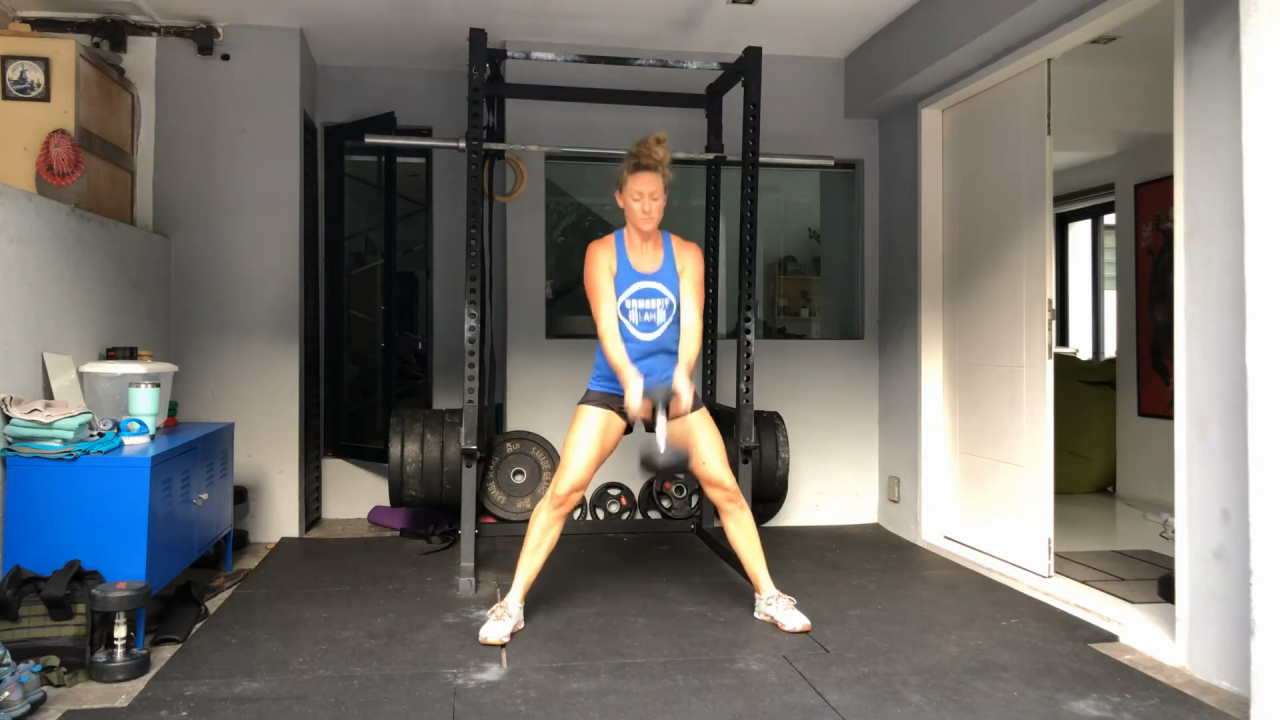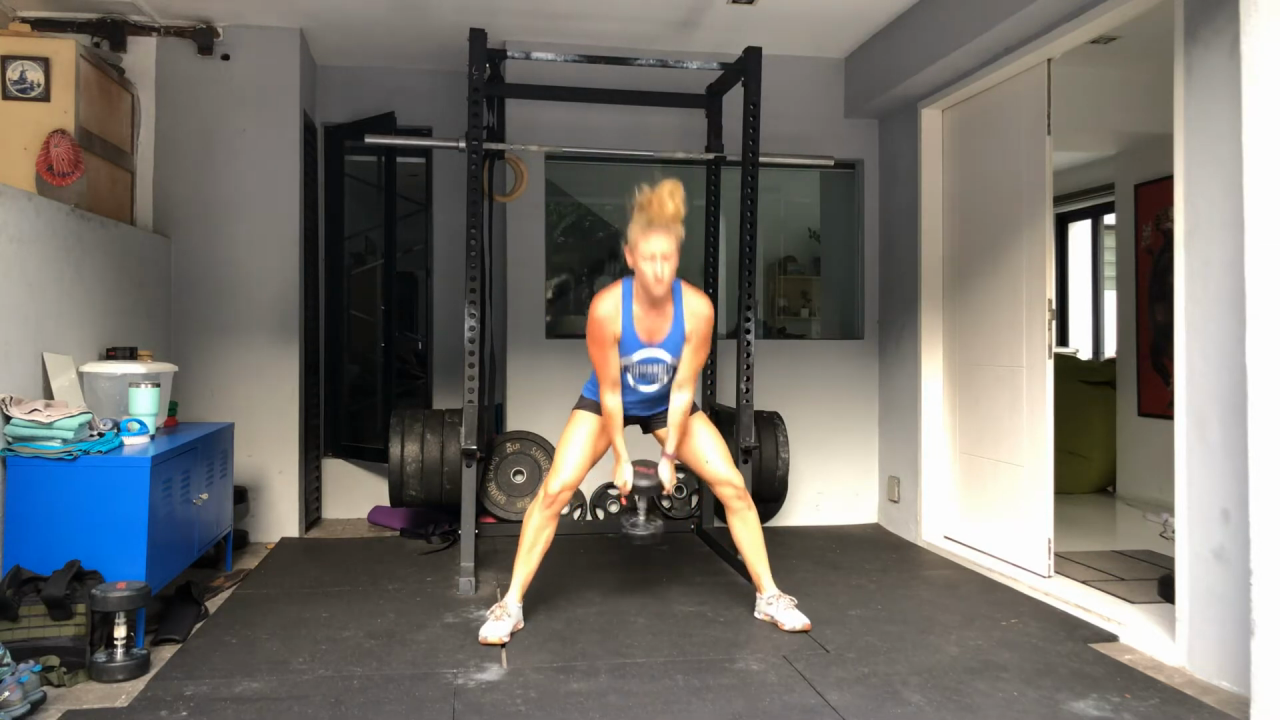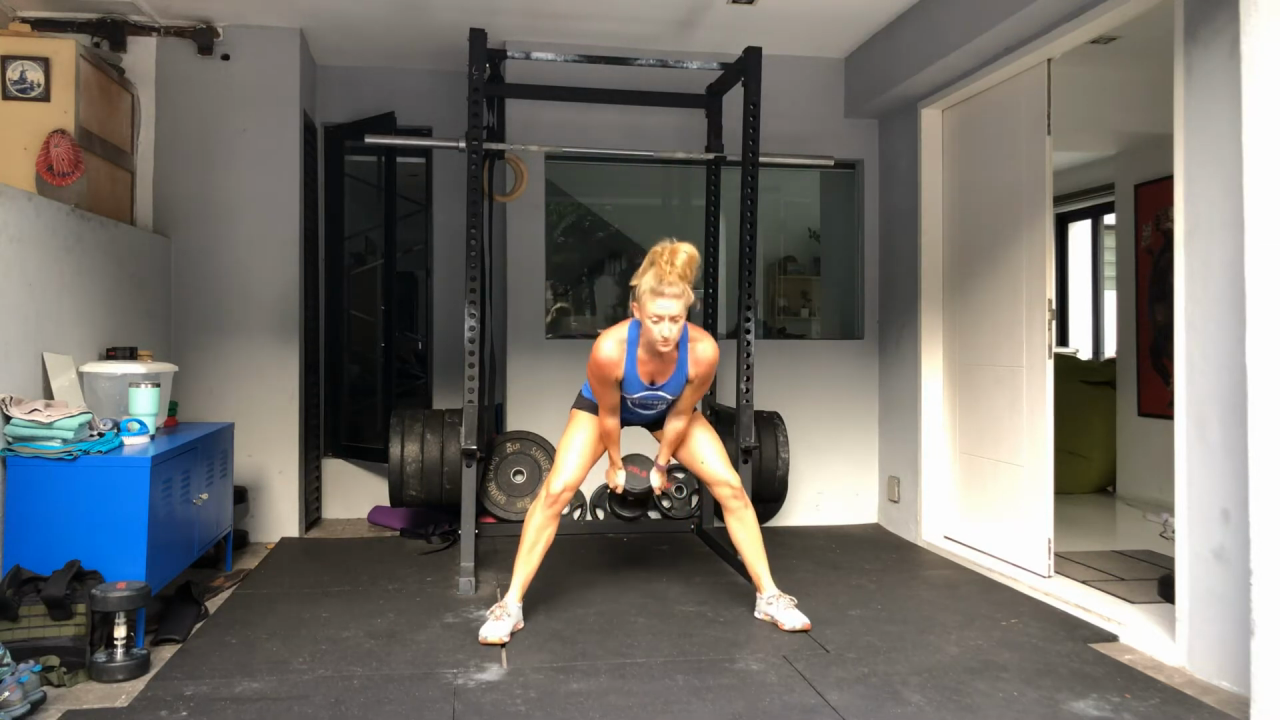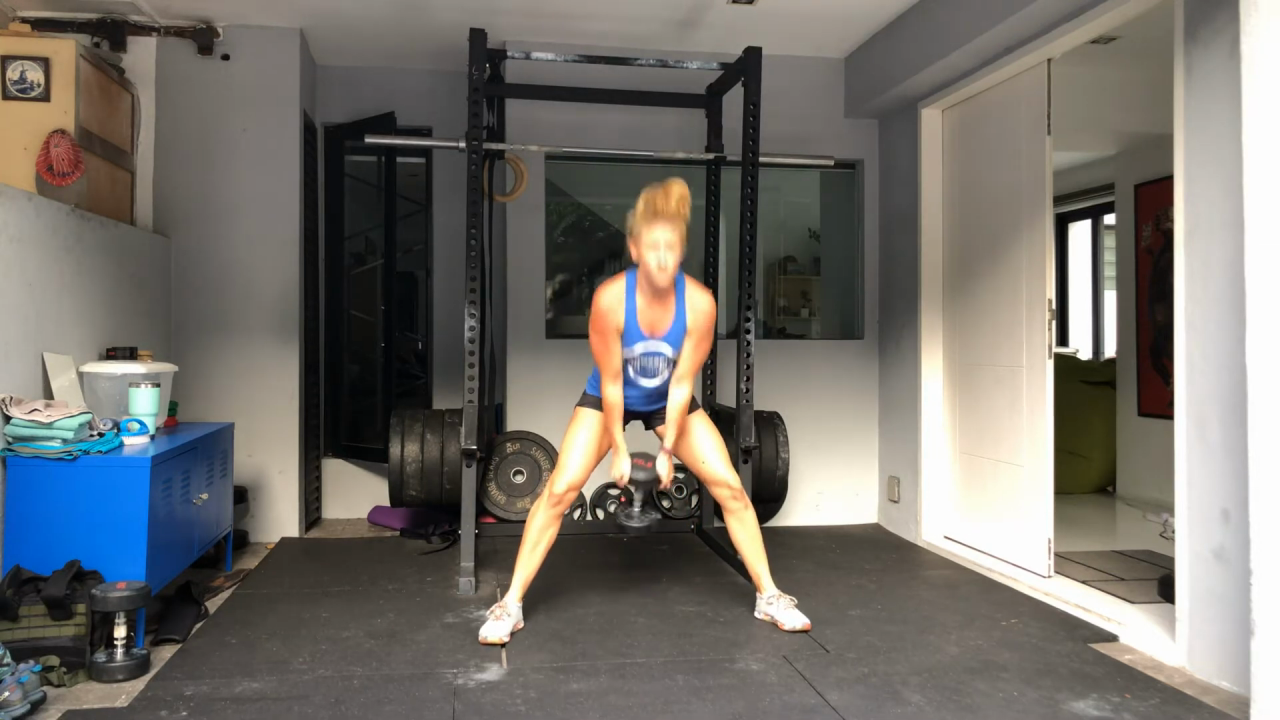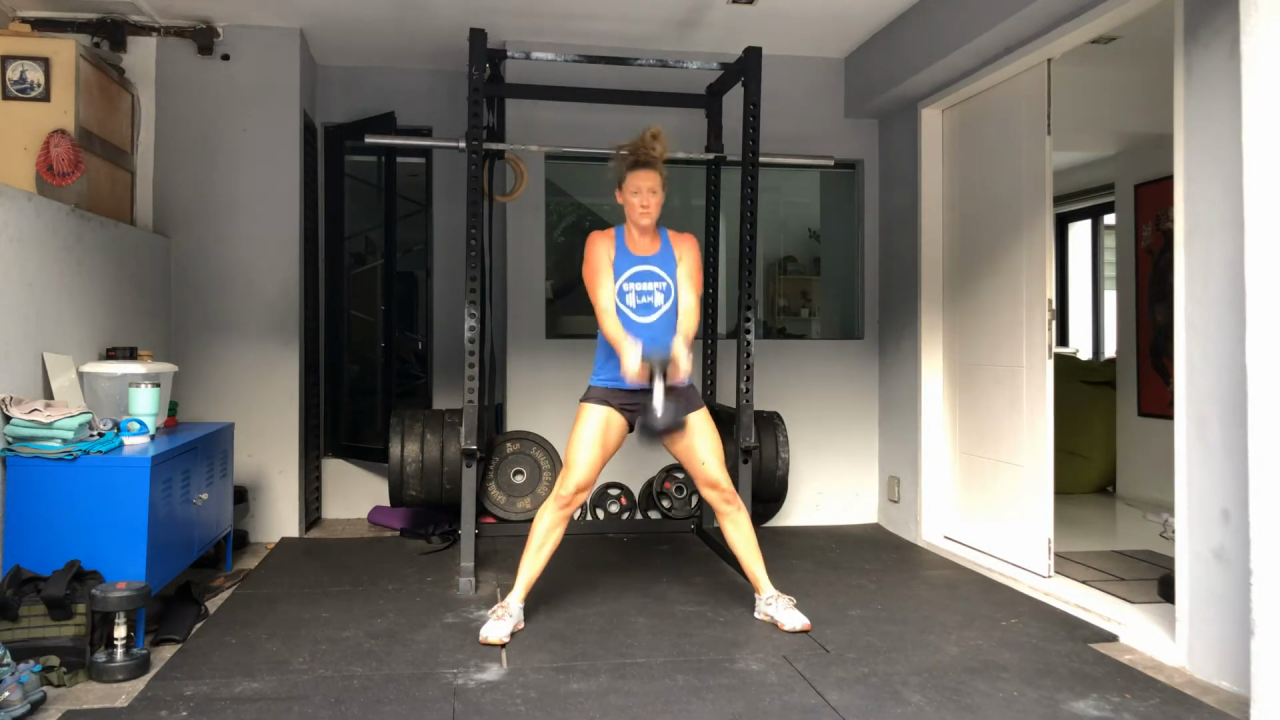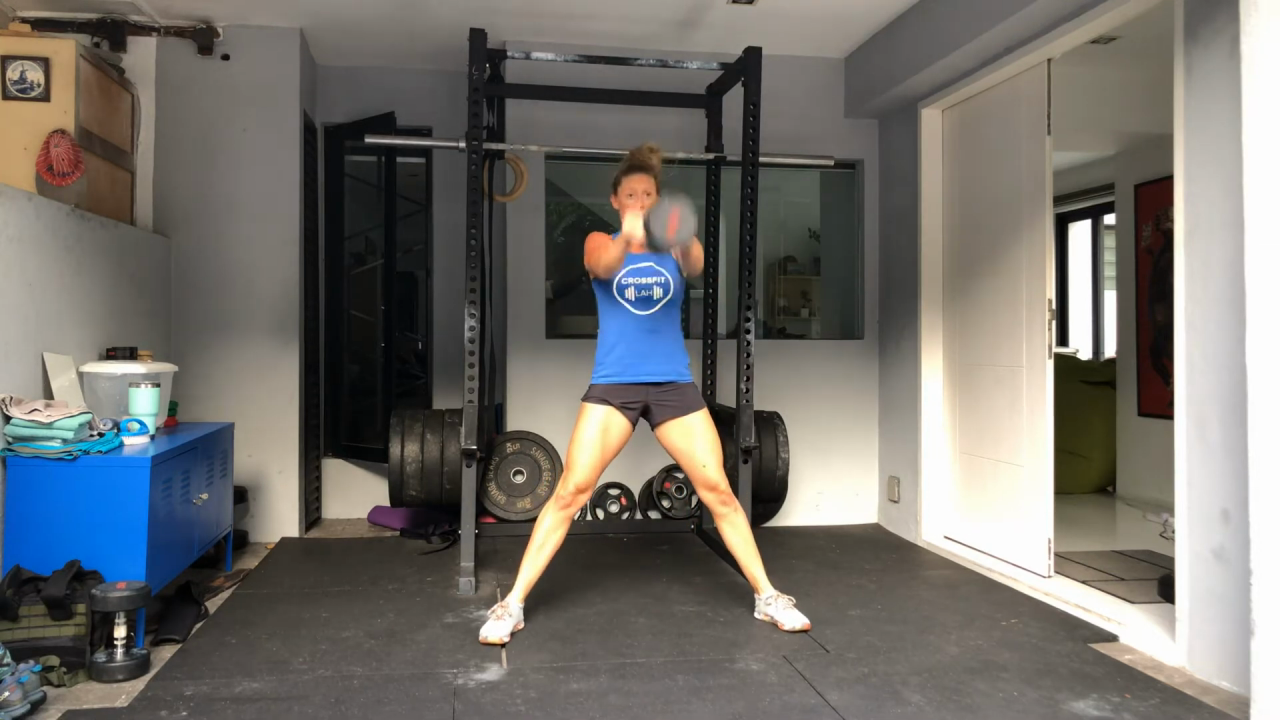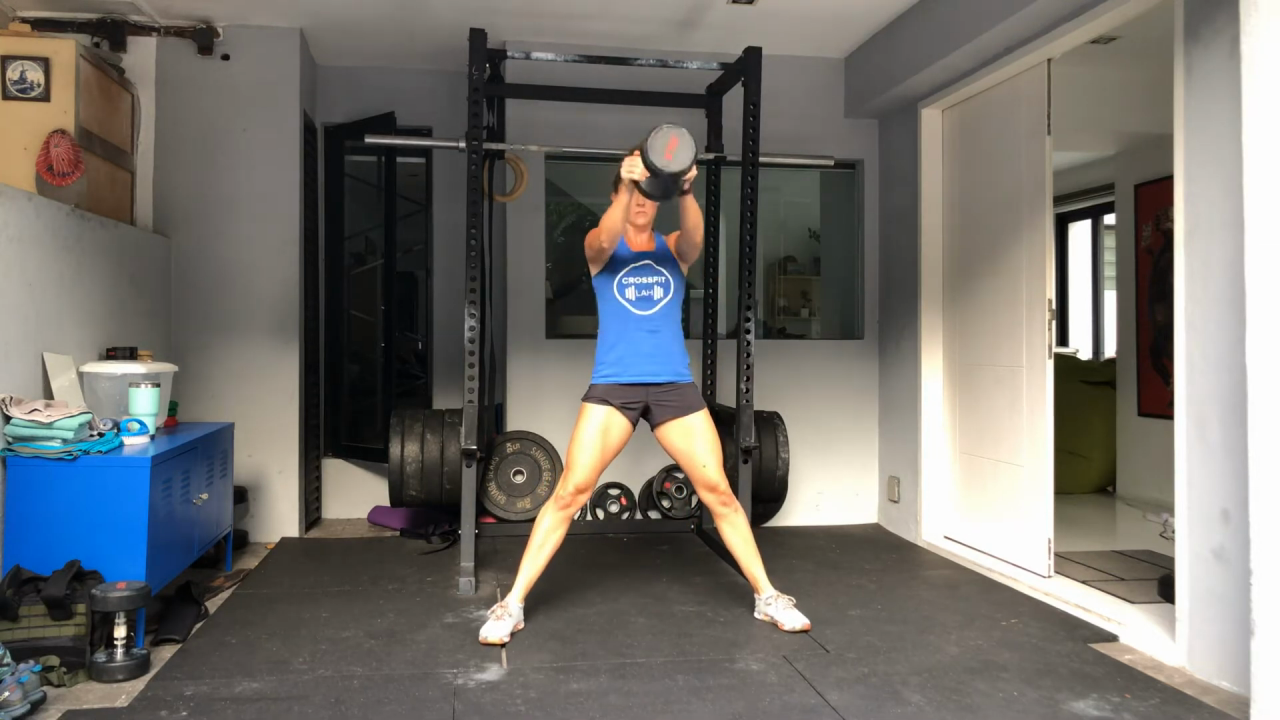
dt=0.2s
person 1, frame 1
left shoulder: (686, 254)
right shoulder: (602, 252)
left elbow: (692, 324)
right elbow: (606, 328)
left wrist: (683, 377)
right wrist: (629, 381)
left hip: (671, 386)
right hip: (610, 387)
left knee: (726, 489)
right knee: (563, 491)
left ankle: (768, 595)
right ankle: (512, 603)
person 1, frame 2
left shoulder: (697, 308)
right shoulder: (607, 307)
left elbow: (684, 386)
right elbow: (610, 389)
left wrist: (670, 453)
right wrist: (621, 456)
left hip: (667, 405)
right hip: (605, 403)
left knee: (732, 485)
right knee: (555, 489)
left ankle: (769, 595)
right ankle: (511, 604)
person 1, frame 3
left shoulder: (703, 350)
right shoulder: (609, 348)
left elbow: (681, 413)
right elbow: (608, 413)
left wrist: (661, 465)
right wrist: (616, 464)
left hip: (669, 415)
right hip: (600, 408)
left knee: (731, 487)
right knee: (555, 491)
left ankle: (769, 596)
right ankle: (510, 605)
person 1, frame 4
left shoulder: (699, 302)
right shoulder: (610, 299)
left elbow: (683, 383)
right elbow: (610, 383)
left wrist: (668, 449)
right wrist: (617, 447)
left hip: (669, 403)
right hip: (607, 400)
left knee: (730, 488)
right knee: (559, 491)
left ankle: (769, 596)
right ankle: (511, 604)
person 1, frame 5
left shoulder: (683, 245)
right shoulder: (601, 243)
left elbow: (689, 304)
right elbow: (603, 307)
left wrist: (681, 344)
right wrist: (625, 348)
left hip: (672, 380)
right hip: (612, 385)
left knee: (721, 490)
right knee: (568, 491)
left ankle: (768, 596)
right ankle: (512, 604)
person 1, frame 6
left shoulder: (672, 248)
right shoulder: (600, 241)
left elbow: (696, 264)
right elbow: (602, 266)
left wrist: (685, 241)
right wrist: (627, 236)
left hip: (674, 385)
right hip: (614, 385)
left knee: (718, 491)
right knee: (570, 492)
left ankle: (767, 596)
right ankle: (512, 603)
person 1, frame 7
left shoulder: (673, 248)
right shoulder: (602, 247)
left elbow: (695, 238)
right elbow: (604, 240)
left wrist: (685, 192)
right wrist: (625, 187)
left hip: (674, 385)
right hip: (614, 385)
left knee: (718, 491)
right knee: (569, 492)
left ankle: (767, 596)
right ankle: (512, 604)
